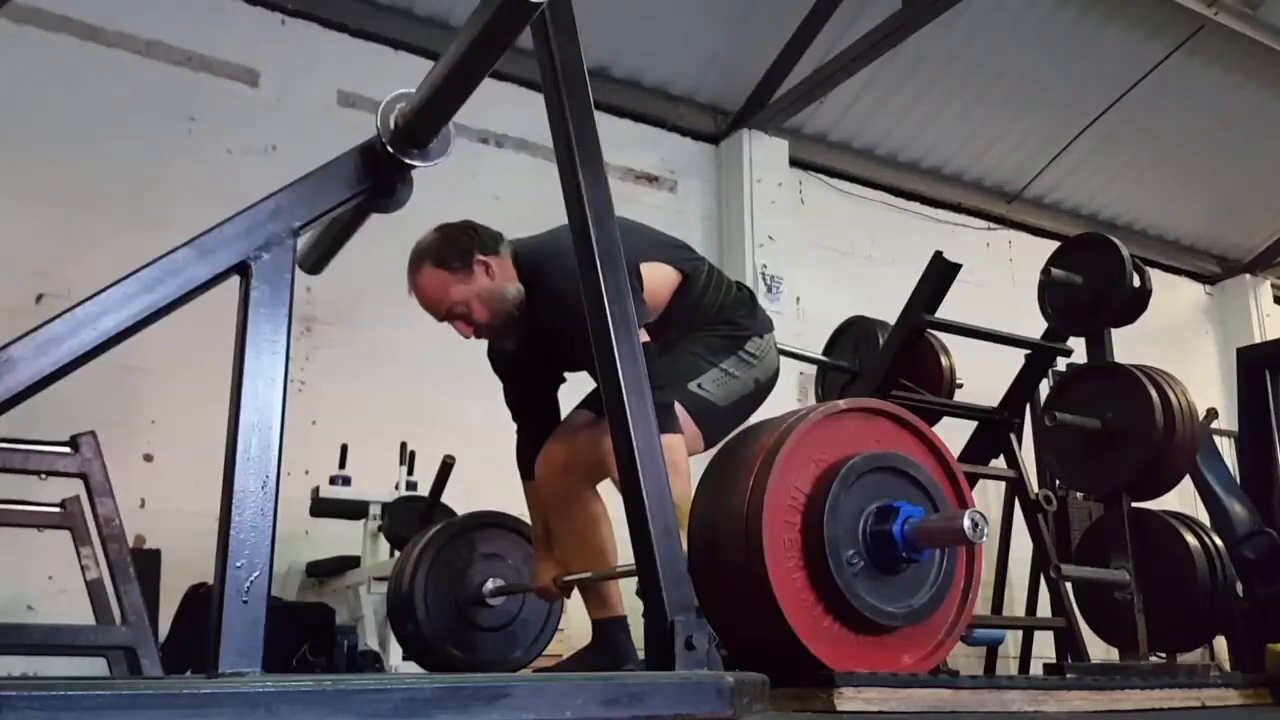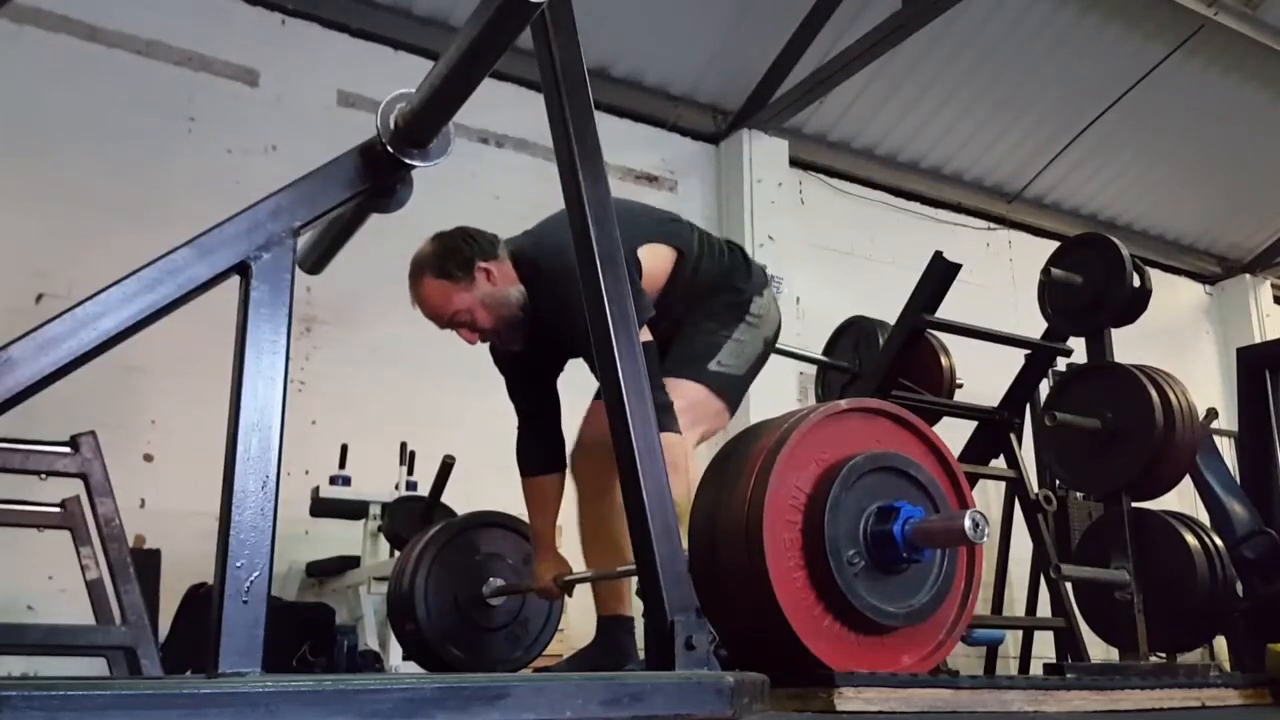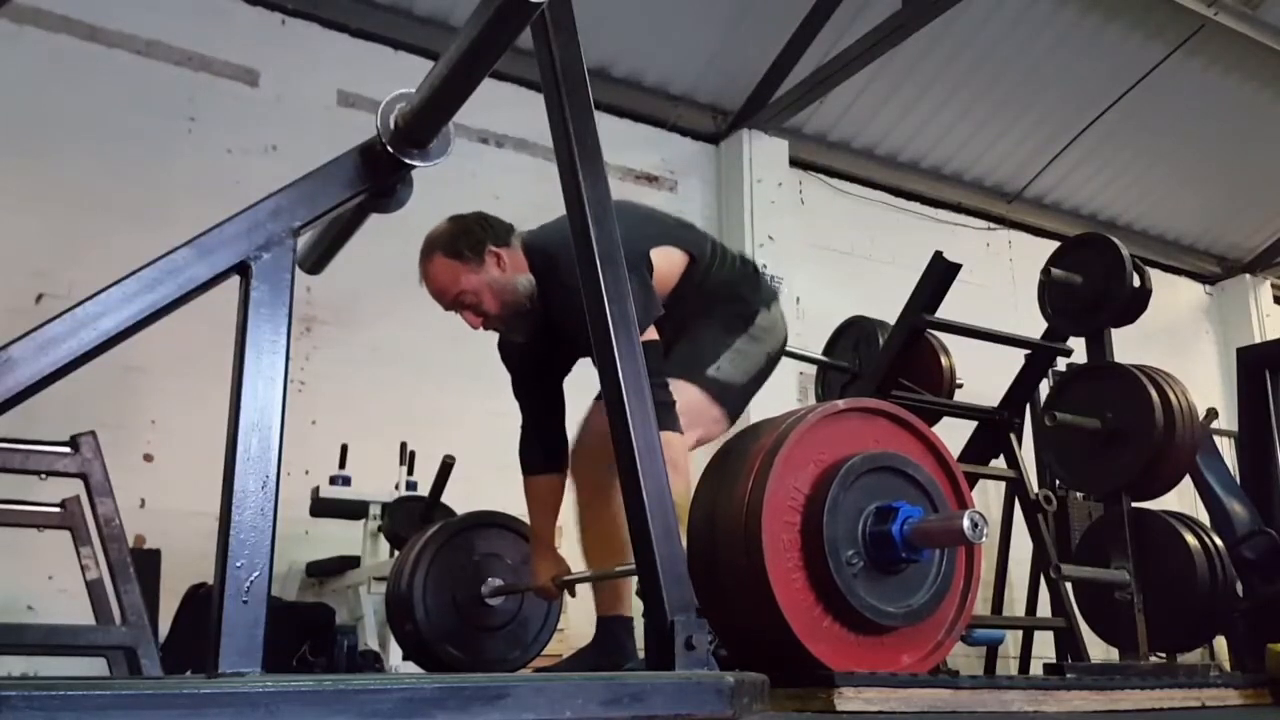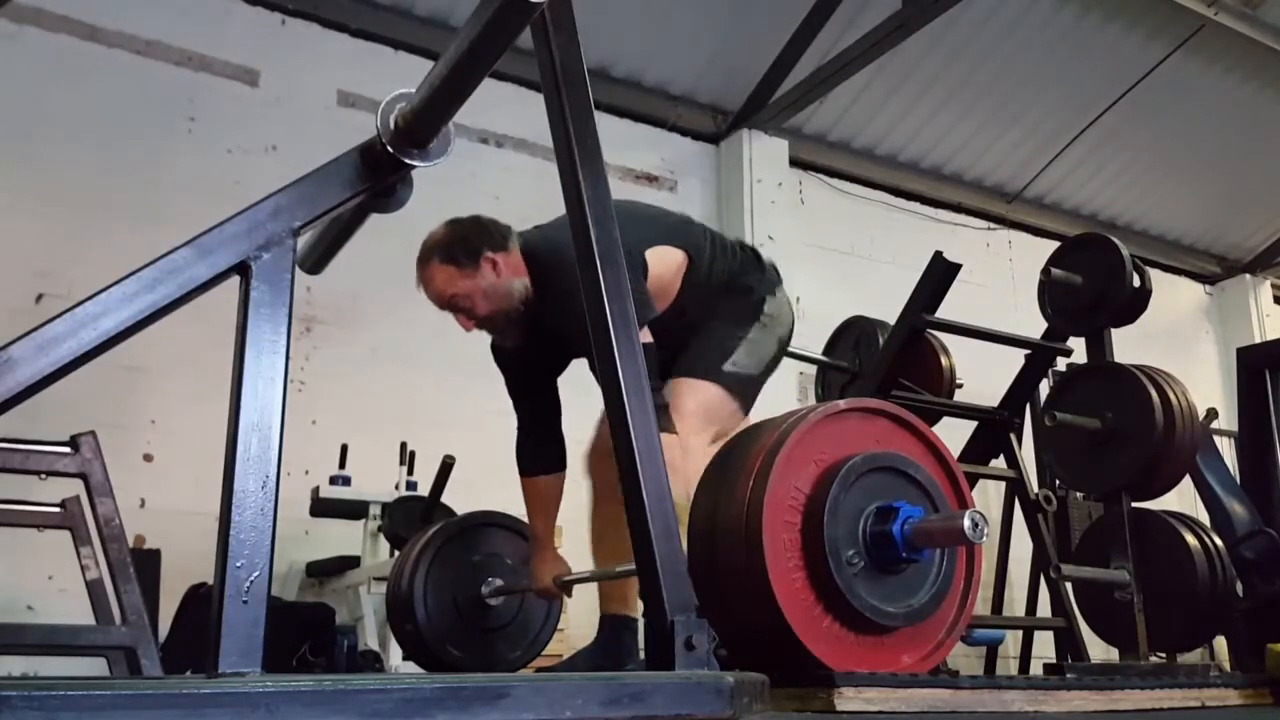
dt=1s
person 1, frame 1
left shoulder: (572, 275)
right shoulder: (510, 334)
left elbow: (650, 405)
right elbow: (535, 438)
right wrist: (544, 553)
left hip: (731, 341)
right hip: (666, 352)
right knee: (558, 465)
right ankle: (611, 643)
person 1, frame 2
left shoulder: (574, 272)
right shoulder: (514, 326)
left elbow: (649, 400)
right elbow: (538, 436)
right wrist: (543, 551)
left hip: (732, 304)
right hip: (667, 323)
right knee: (593, 458)
right ankle: (615, 640)
person 1, frame 3
left shoulder: (581, 269)
right shoulder: (522, 322)
left elbow: (649, 398)
right elbow: (542, 435)
right wrist: (542, 550)
left hip: (736, 314)
right hip: (671, 332)
left knee: (653, 448)
right knee: (593, 461)
right ankle: (614, 640)
person 1, frame 4
left shoulder: (579, 271)
right shoulder: (517, 333)
left elbow: (645, 401)
right elbow: (538, 437)
right wrist: (542, 550)
left hip: (745, 306)
right hip: (679, 329)
left knee: (678, 438)
right knee: (608, 460)
right ankle: (617, 640)
